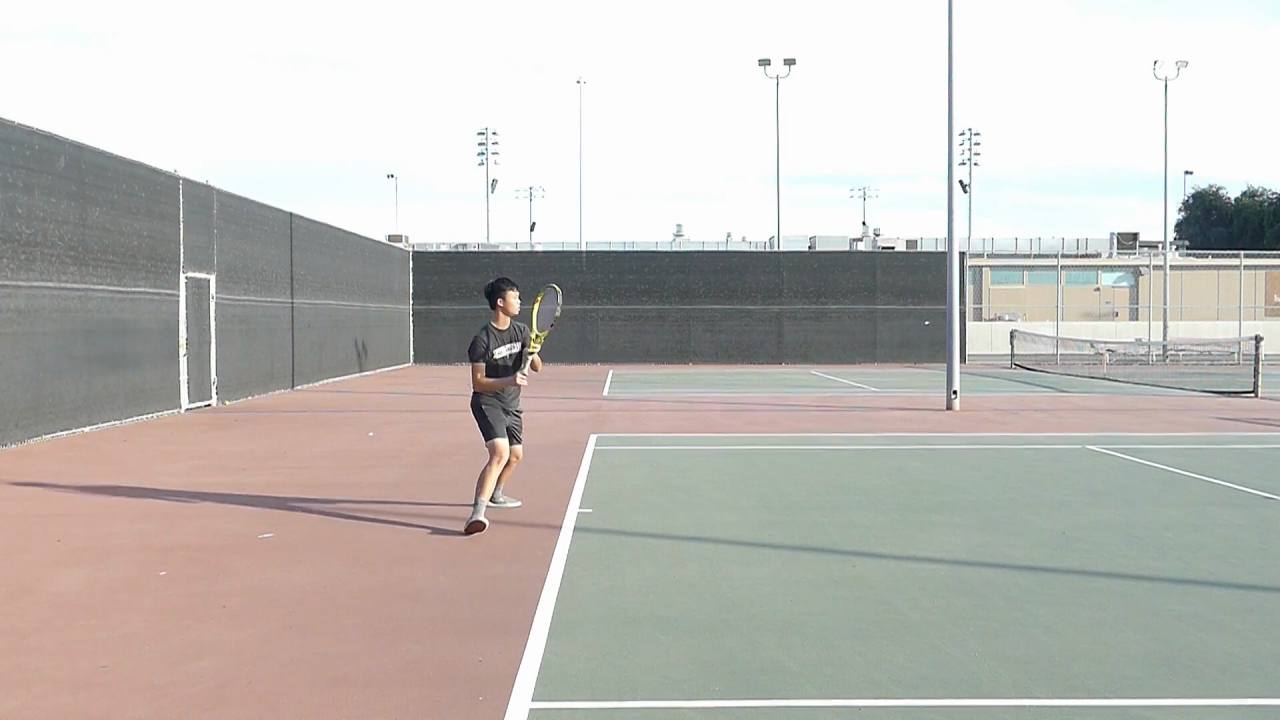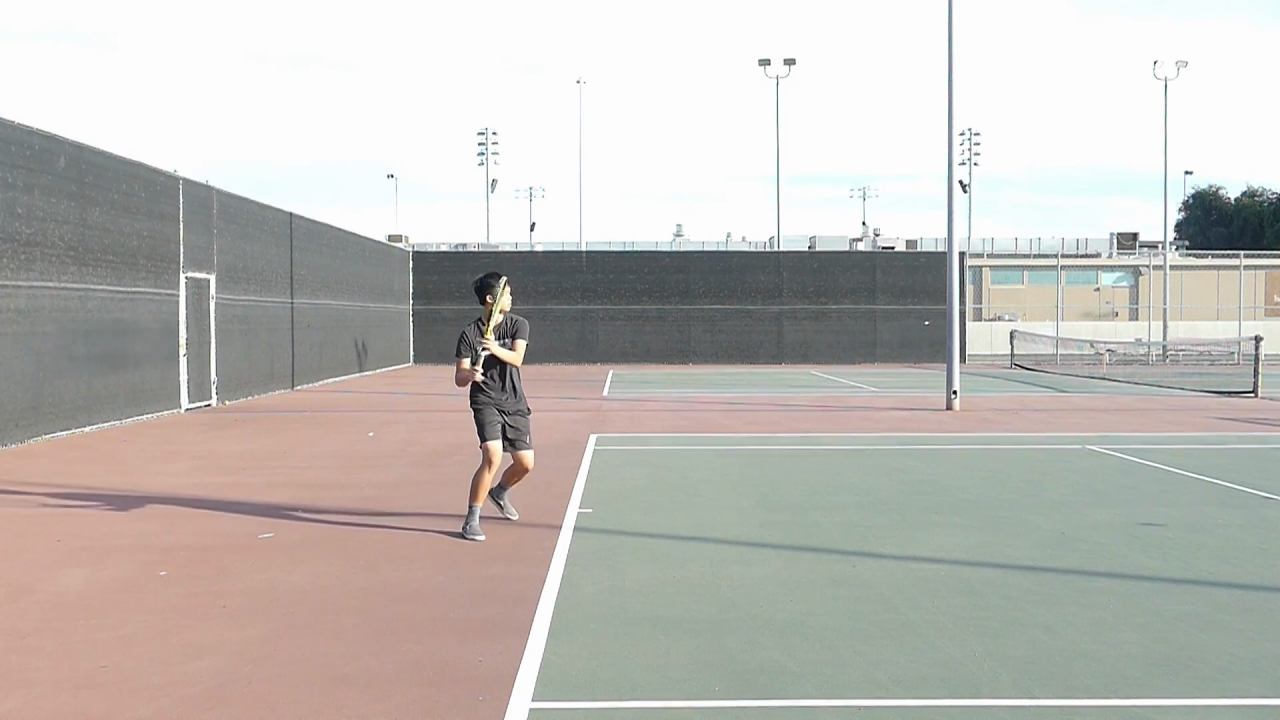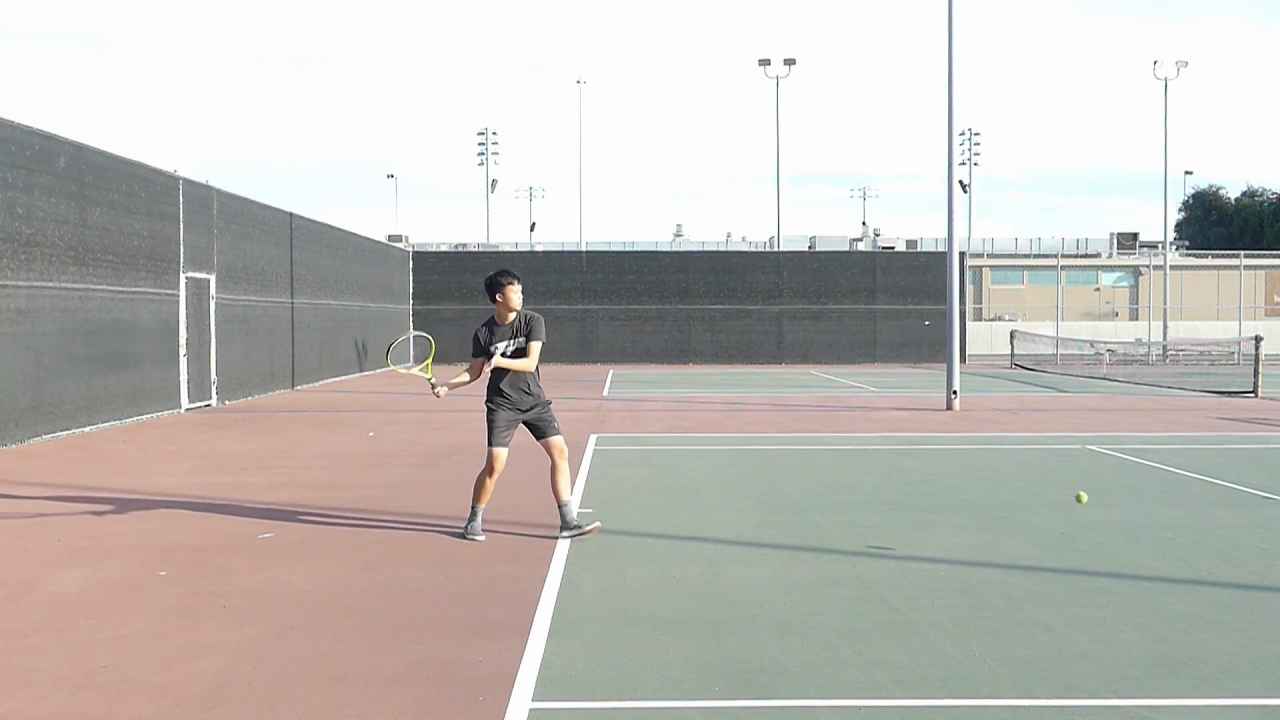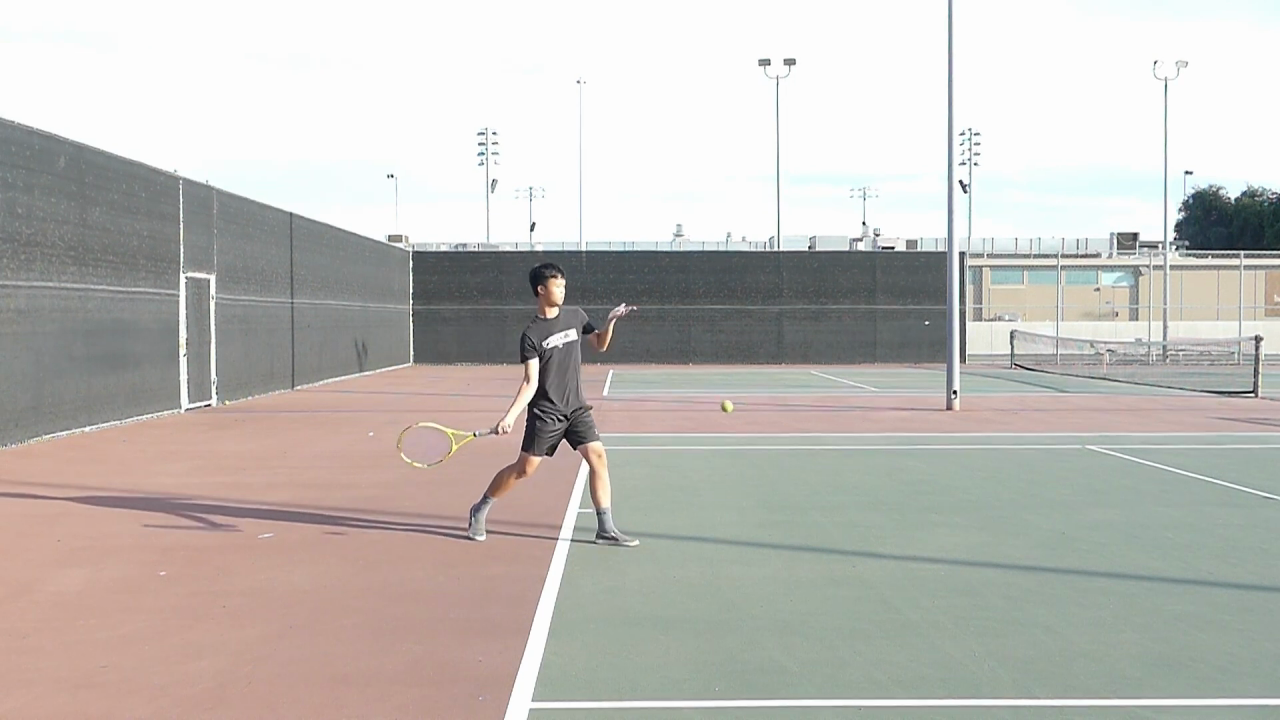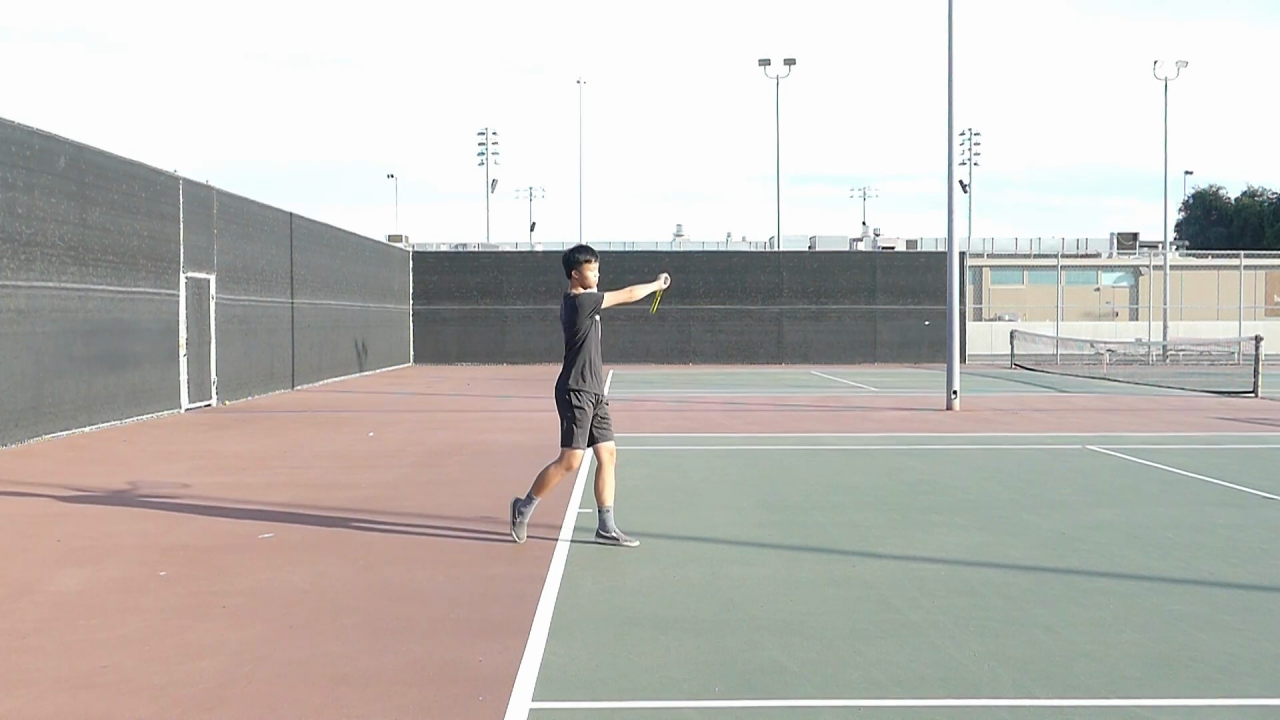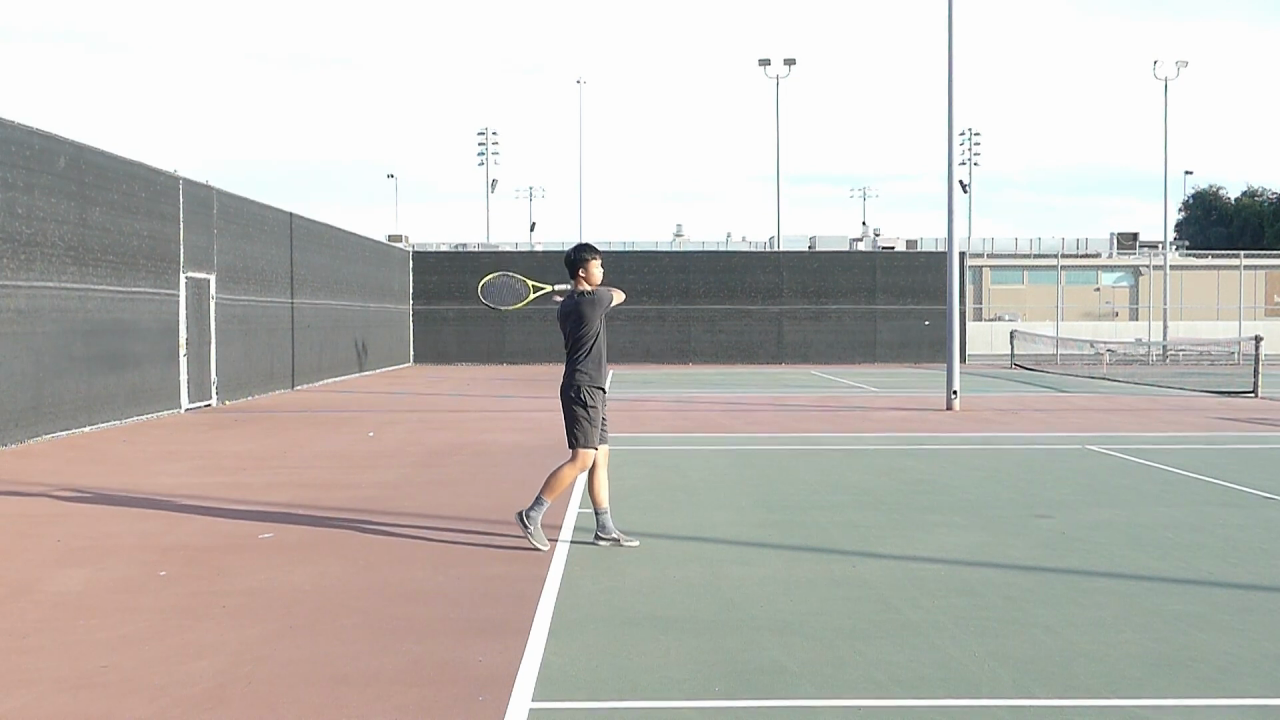
dt=0.5s
person 1, frame 1
left shoulder: (521, 330)
right shoulder: (481, 339)
left elbow: (536, 367)
right elbow: (477, 383)
left wrist: (534, 354)
right wrist: (509, 380)
left hip: (511, 404)
right hip: (487, 404)
left knee: (515, 455)
right knee: (499, 454)
left ankle: (495, 493)
right ankle: (477, 514)
person 1, frame 2
left shoulder: (519, 324)
right shoulder: (469, 334)
left elbow: (517, 359)
right elbow: (459, 377)
left wrist: (494, 348)
right wrist: (468, 376)
left hip: (516, 404)
right hip: (486, 403)
left knee: (526, 464)
right knee: (492, 458)
left ankle: (499, 493)
right ankle: (471, 520)
person 1, frame 3
left shoulder: (533, 321)
right shoulder: (483, 333)
left elbow: (531, 363)
right elbow: (473, 372)
left wrist: (501, 361)
right wrist: (446, 385)
left hip: (534, 400)
right hip: (502, 404)
left knee: (559, 452)
right knee: (494, 464)
left ankle: (568, 521)
right ankle: (474, 520)
person 1, frame 4
left shoulder: (575, 314)
right shoulder: (531, 334)
left elbow: (601, 345)
right elbow: (530, 382)
left wrist: (610, 321)
right wrist: (510, 415)
left hip: (576, 406)
right hip: (545, 409)
left knee: (598, 457)
right knee: (525, 467)
left ankle: (606, 529)
right ankle: (480, 510)
person 1, frame 5
left shoulder: (579, 302)
right shoulder: (580, 302)
right elbow: (627, 294)
right wrist: (657, 283)
left hip: (593, 393)
right hip: (575, 392)
left knee: (607, 454)
right knee: (570, 460)
left ankle: (606, 528)
right ankle: (523, 507)
person 1, frame 6
left shoulder: (567, 306)
right shoulder: (593, 299)
right elbow: (620, 295)
left hip: (589, 391)
right hip: (580, 391)
left knee: (599, 457)
right knee: (584, 458)
left ankle: (605, 528)
right ankle: (533, 514)
